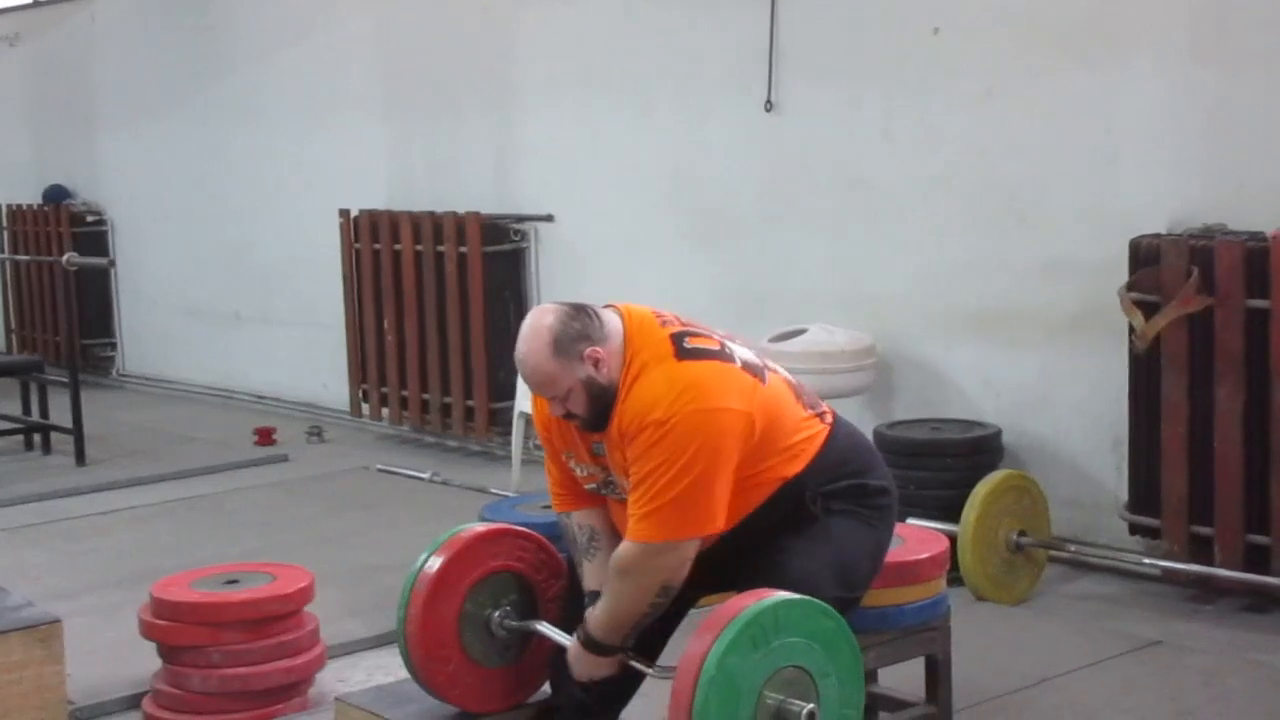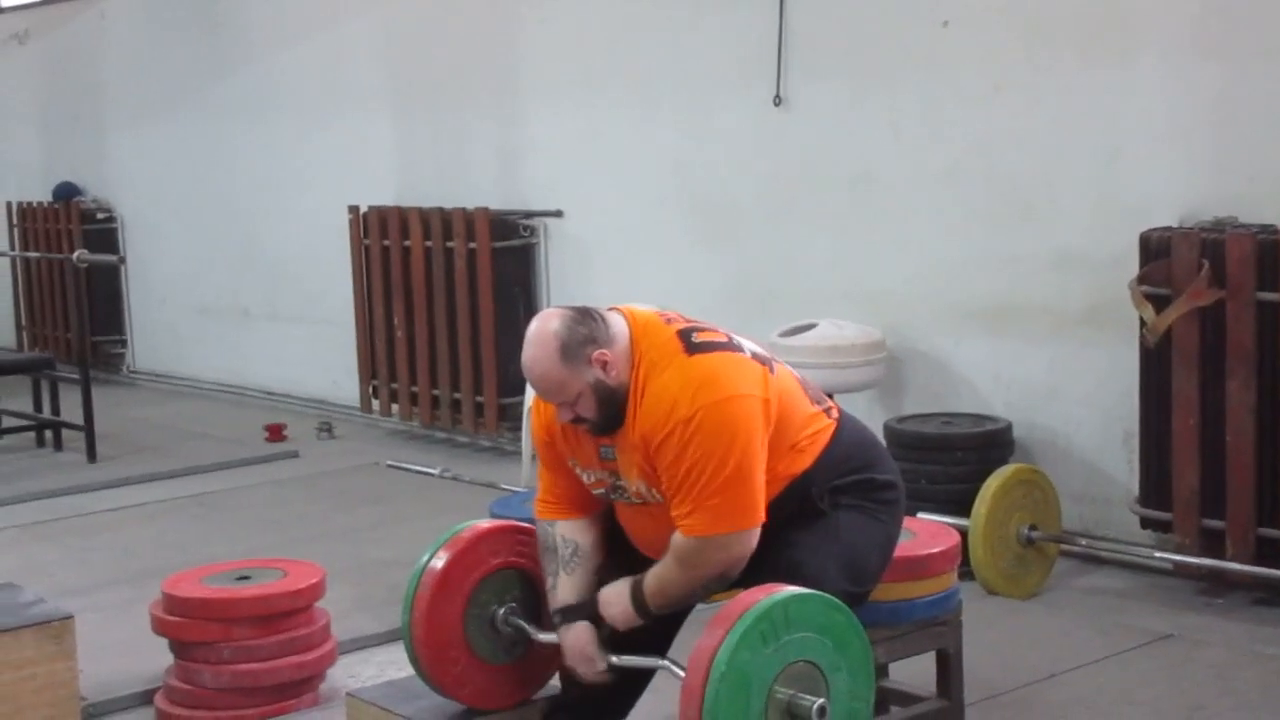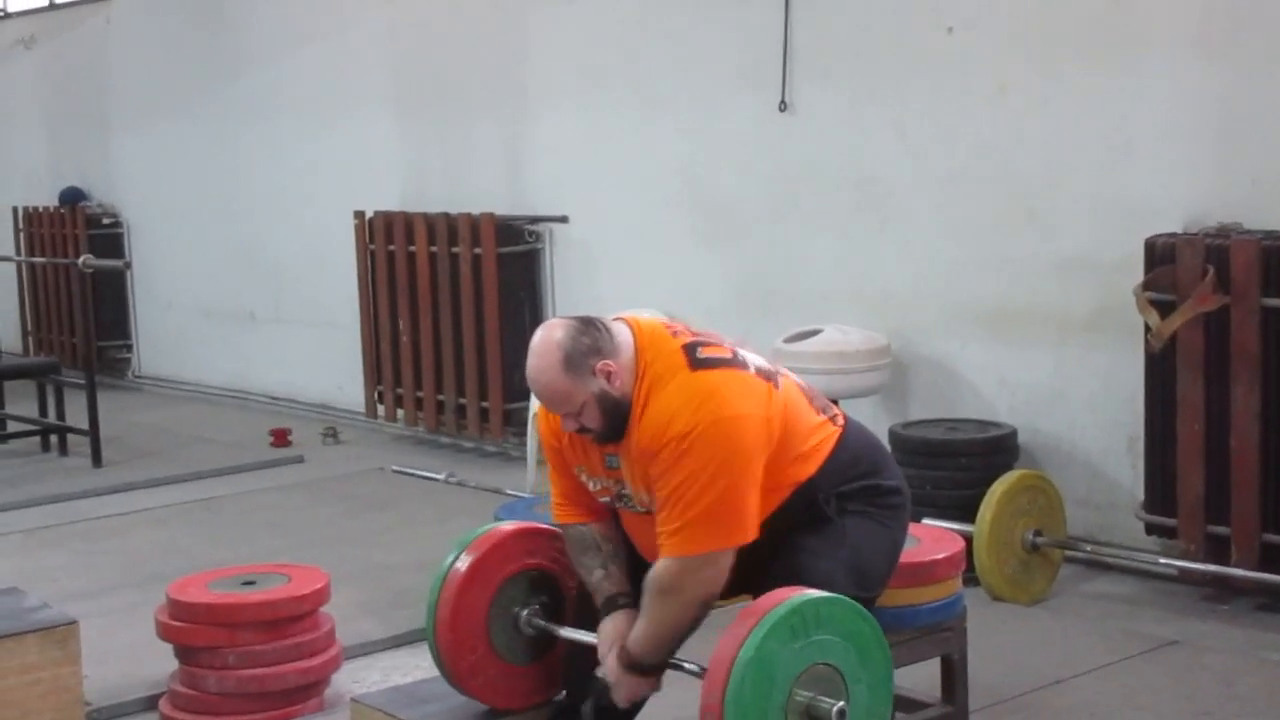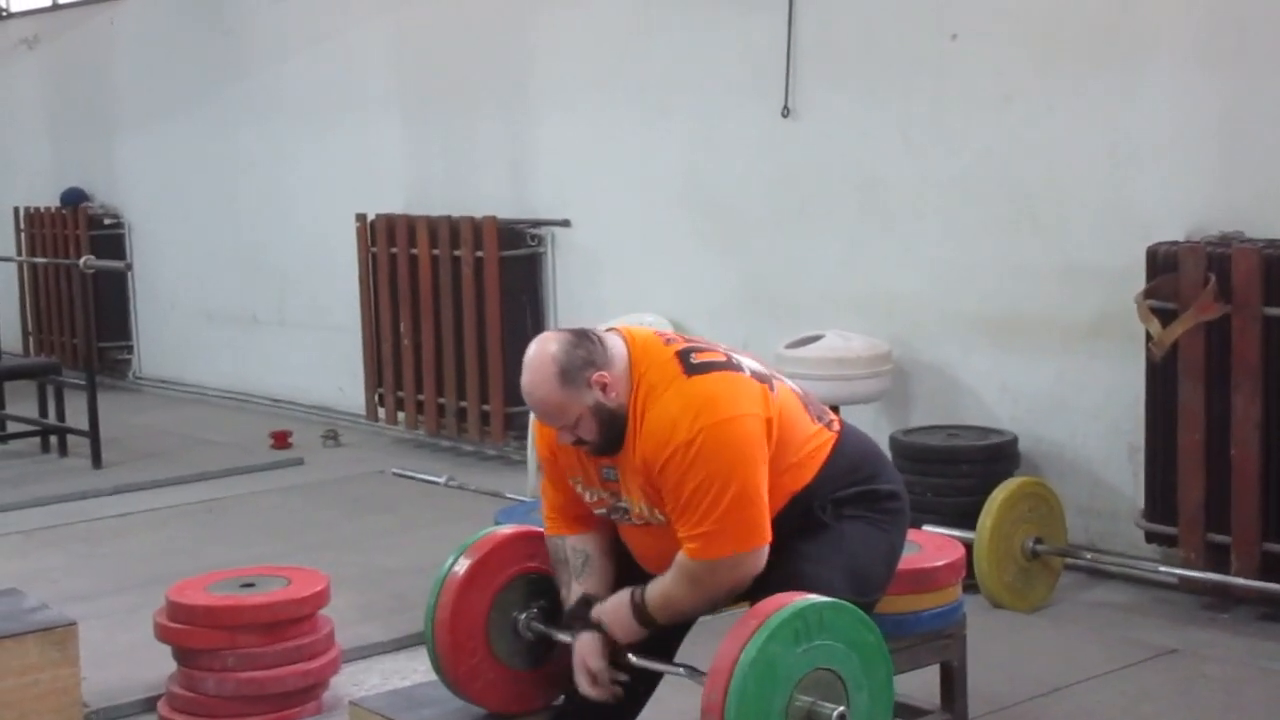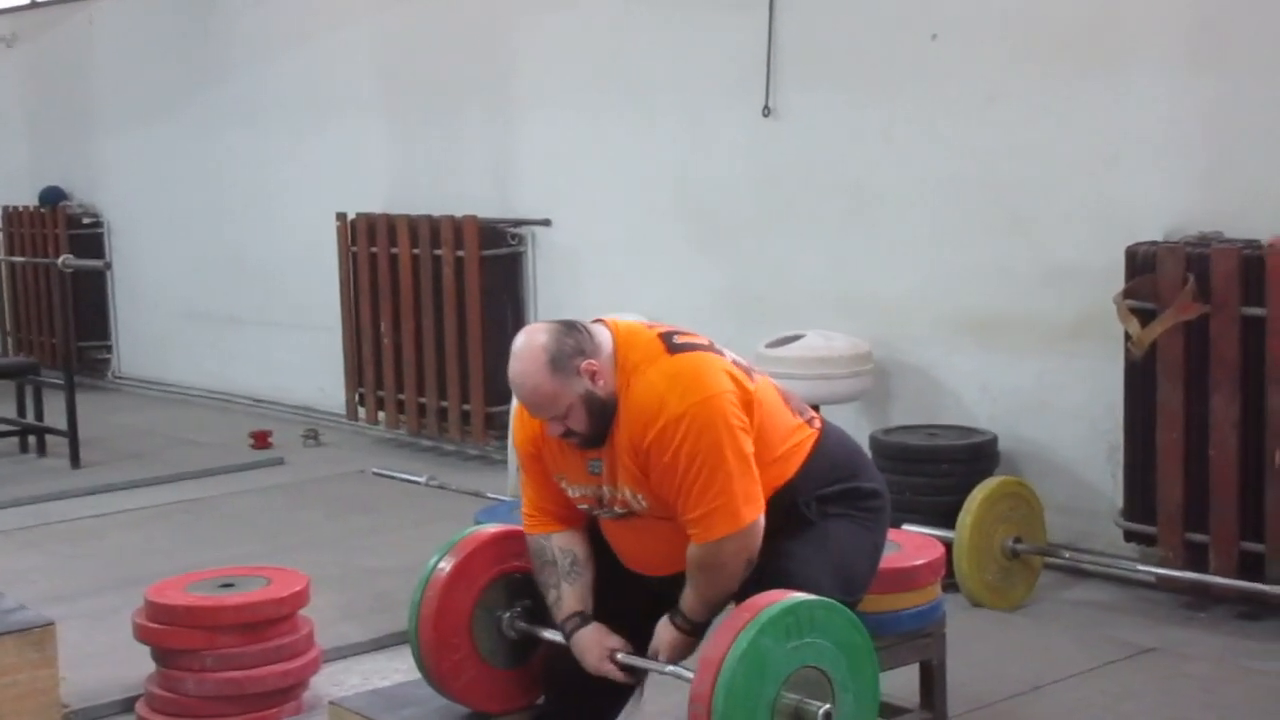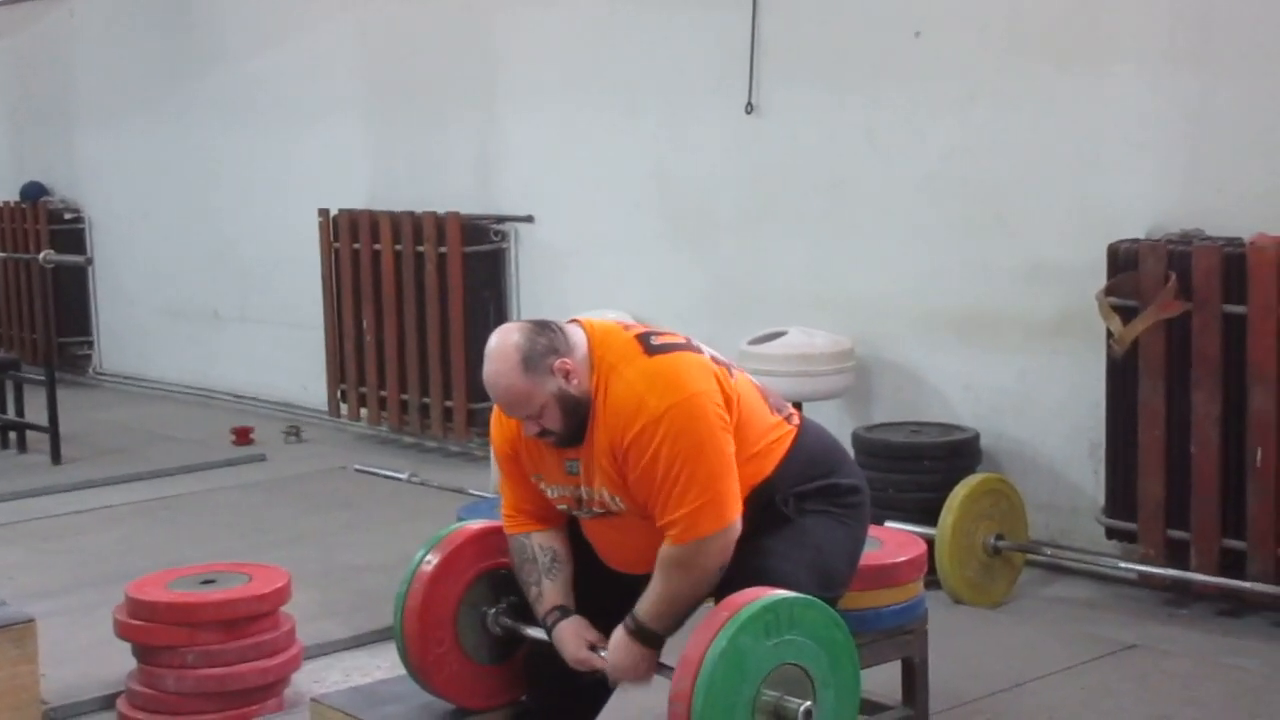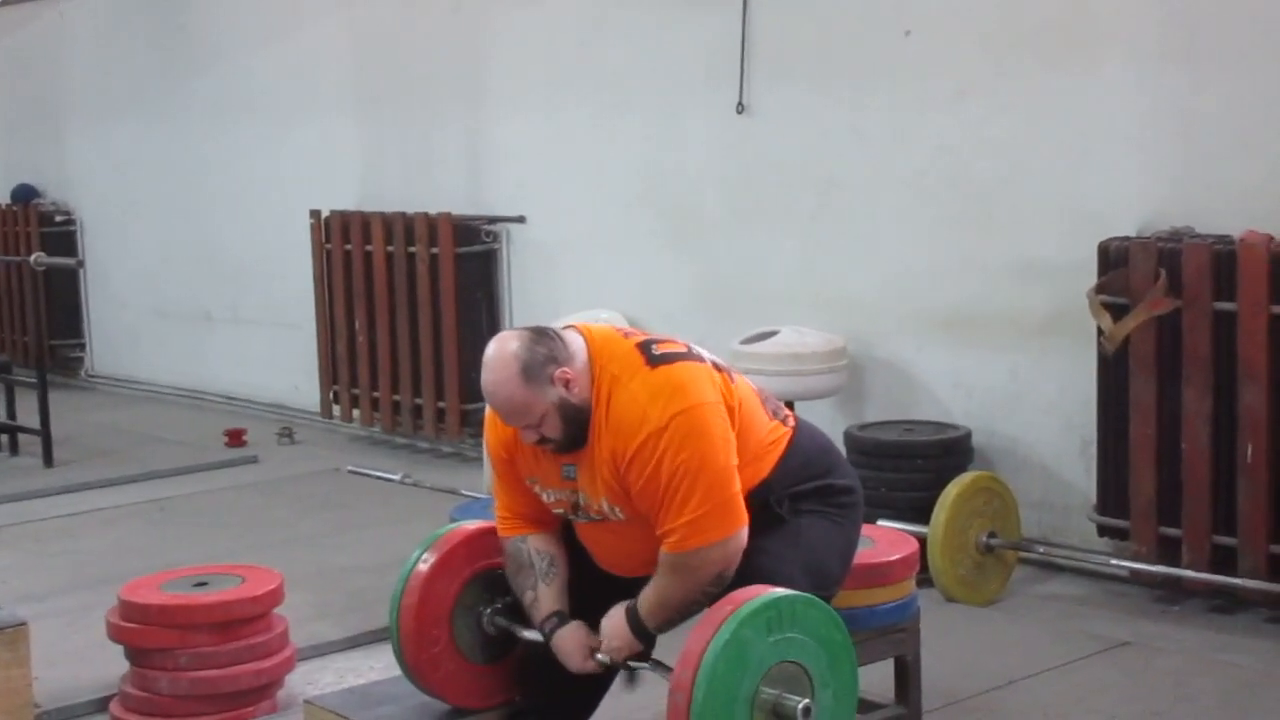
dt=0.7s
person 1, frame 1
left shoulder: (682, 394)
right shoulder: (562, 378)
left elbow: (658, 558)
right elbow: (581, 496)
left wrist: (599, 643)
right wrist: (597, 602)
right knee: (585, 618)
person 1, frame 2
left shoulder: (699, 385)
right shoulder: (566, 385)
left elbow: (721, 545)
right elbow: (566, 510)
left wrist: (638, 600)
right wrist: (569, 616)
right knee: (605, 619)
person 1, frame 3
left shoulder: (700, 404)
right shoulder: (572, 395)
left elbow: (692, 570)
right elbow: (583, 511)
left wrist: (639, 663)
right wrist: (615, 606)
right knee: (604, 611)
person 1, frame 4
left shoulder: (698, 406)
right shoulder: (566, 404)
left elbow: (728, 563)
right elbow: (575, 521)
left wrist: (639, 612)
right wrist: (585, 624)
person 1, frame 5
left shoulder: (681, 390)
right shoulder: (545, 403)
left elbow: (731, 538)
right elbow: (552, 522)
left wrist: (686, 621)
right wrist: (577, 623)
person 1, frame 6
left shoulder: (660, 389)
right shoulder: (521, 401)
left elbow: (705, 539)
right elbow: (532, 520)
left wrist: (640, 633)
right wrist: (558, 616)
person 1, frame 7
left shoulder: (661, 397)
right shoulder: (517, 406)
left elbow: (708, 553)
right elbow: (525, 524)
left wrist: (638, 624)
right wrist: (556, 622)
